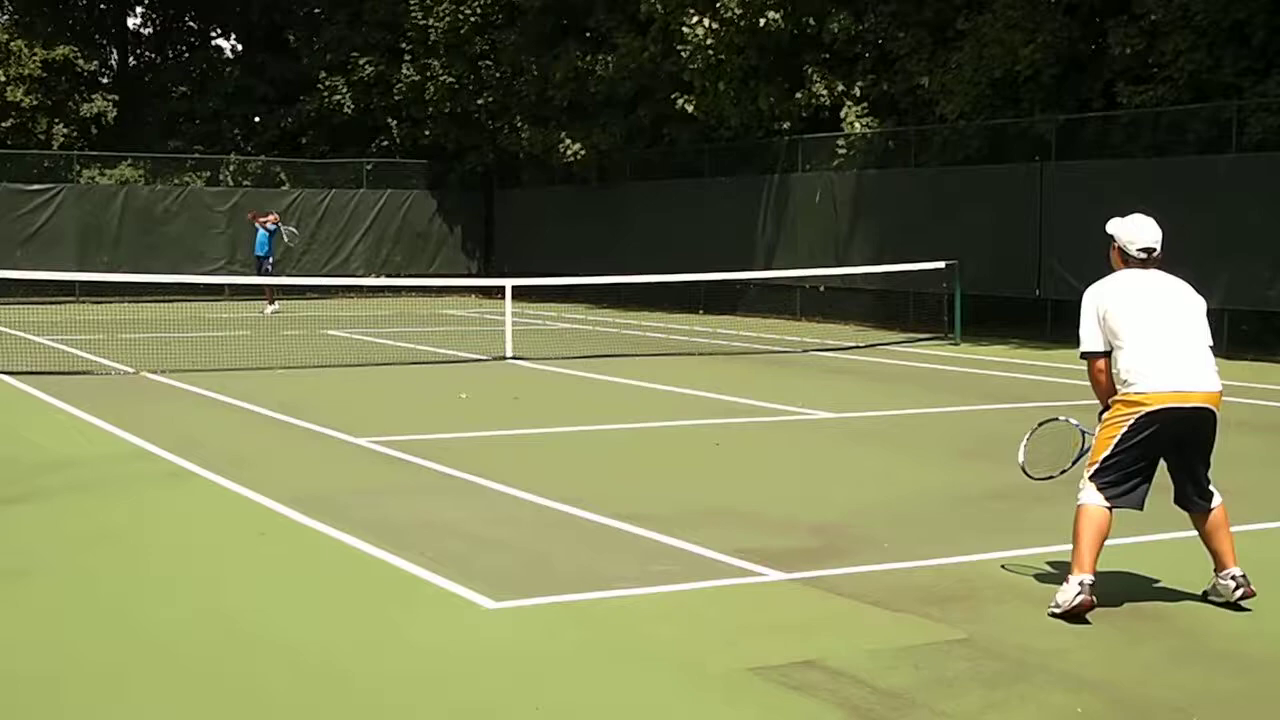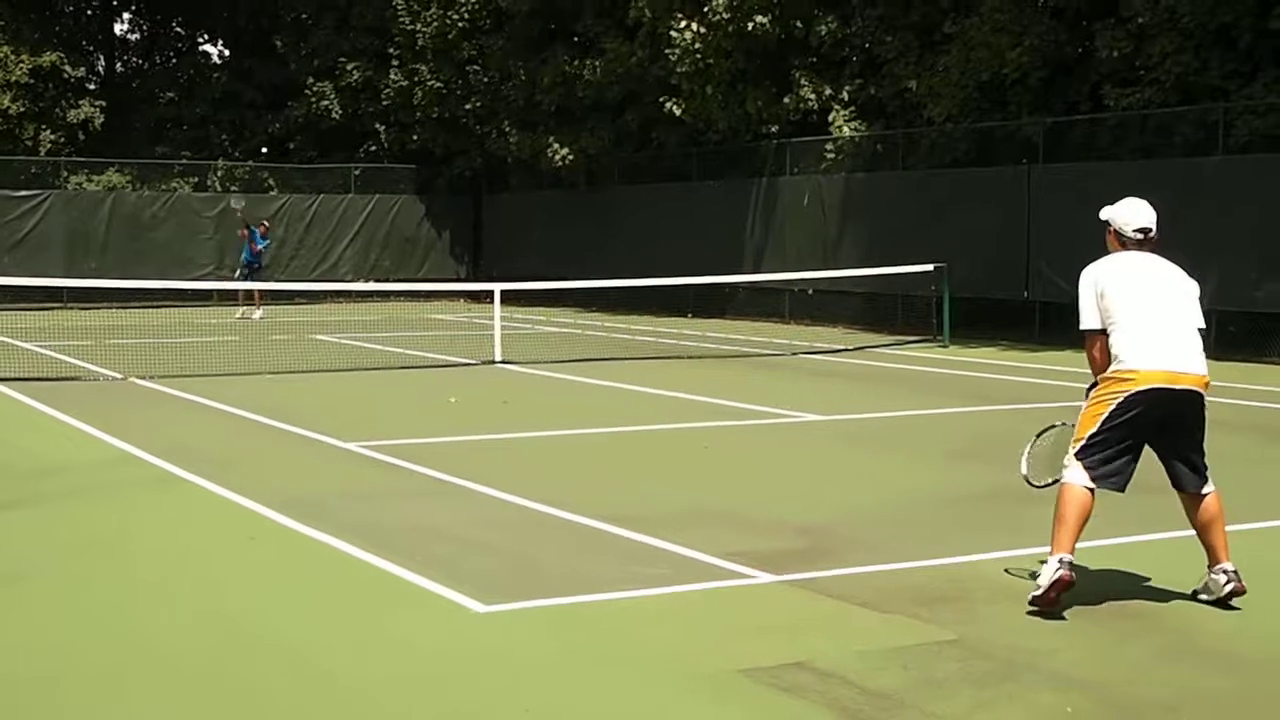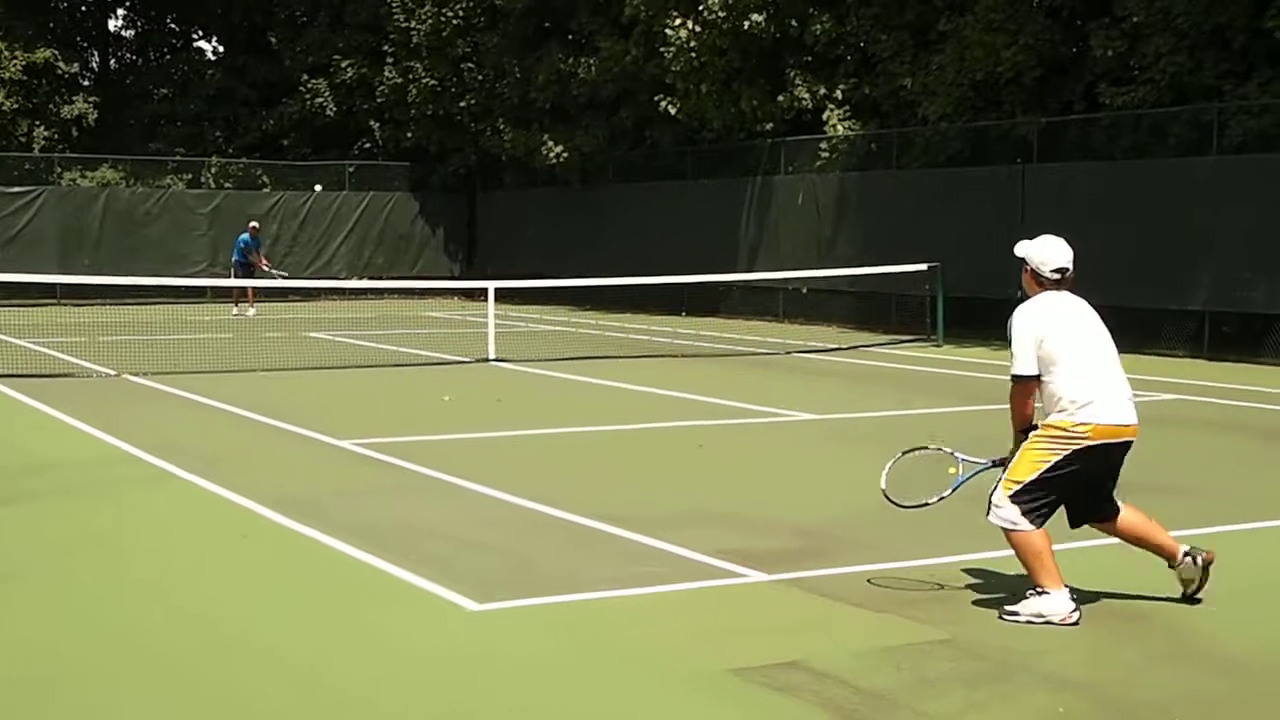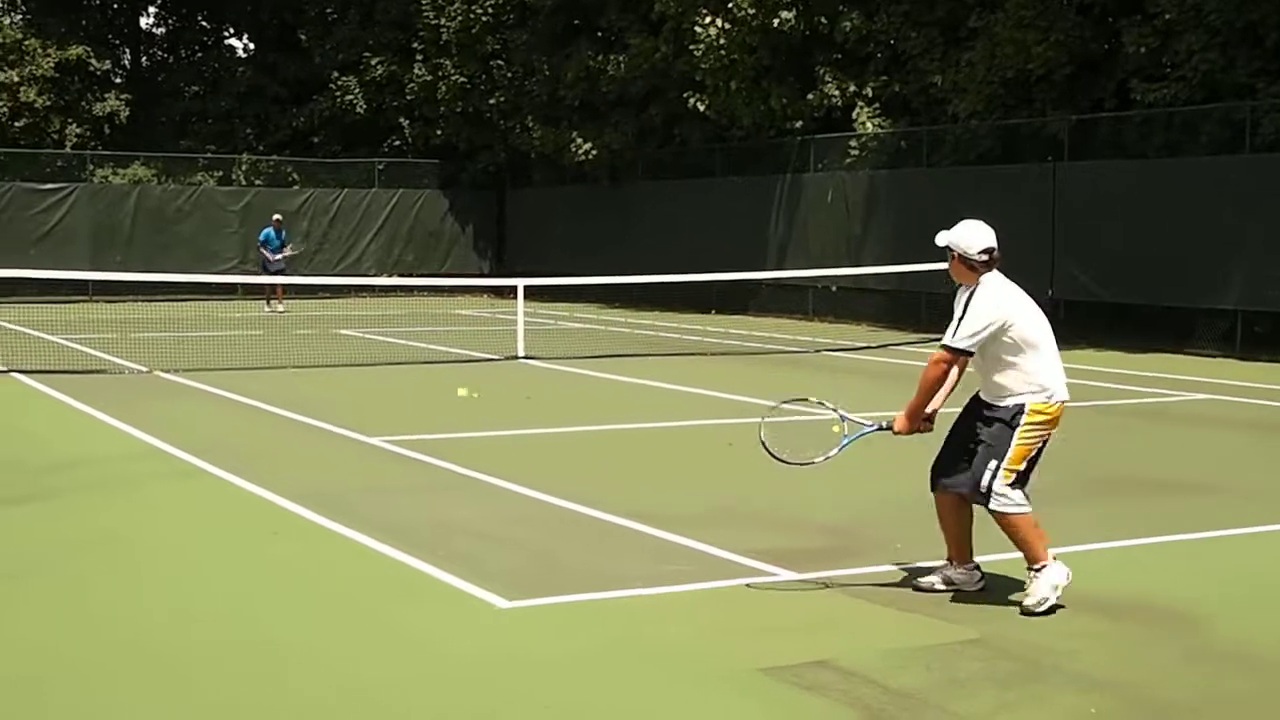
dt=0.4s
person 1, frame 1
left shoulder: (1099, 293)
right shoulder: (1185, 290)
left elbow: (1099, 368)
right elbow: (1199, 351)
left wrist: (1113, 412)
left hip: (1145, 398)
right hip: (1204, 396)
left knee: (1098, 487)
right knee: (1199, 491)
left ankle: (1080, 583)
right ankle: (1230, 577)
person 1, frame 2
left shoulder: (1097, 273)
right shoulder: (1178, 274)
left elbow: (1096, 346)
right elbow: (1190, 334)
left wrist: (1106, 391)
left hip: (1136, 380)
right hip: (1191, 382)
left knee: (1082, 467)
right knee: (1195, 480)
left ankle: (1058, 564)
right ankle: (1223, 575)
person 1, frame 3
left shoulder: (1029, 313)
right shoulder: (1079, 310)
left elbow: (1024, 391)
left wrist: (1022, 440)
right wrist: (1038, 443)
left hip: (1082, 429)
right hip: (1113, 423)
left knee: (1007, 505)
right knee: (1097, 510)
left ankle: (1053, 598)
right ankle: (1185, 558)
person 1, frame 4
left shoulder: (988, 296)
right shoulder: (971, 292)
left elbow: (941, 361)
right elbow: (955, 359)
left wrist: (911, 414)
right wrist: (932, 407)
left hip: (1032, 405)
right hip: (991, 401)
left knee: (993, 490)
right knee: (946, 479)
left ankle: (1046, 567)
right ankle: (960, 569)
